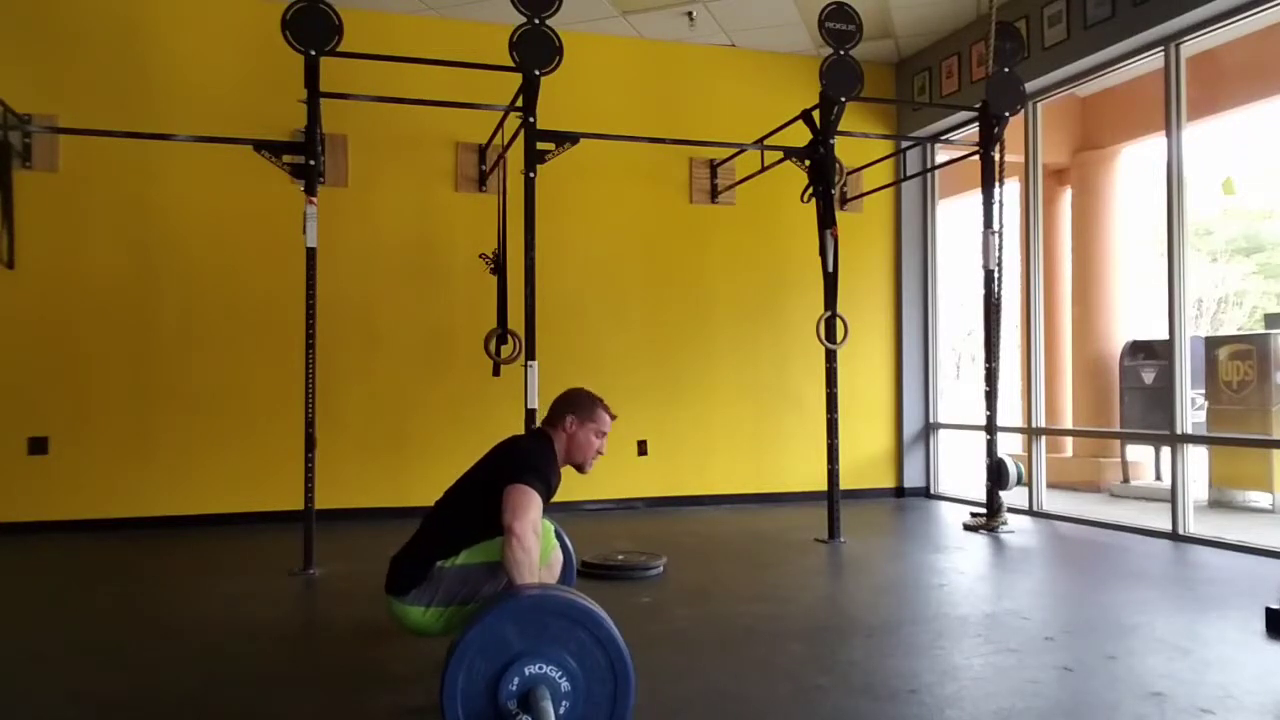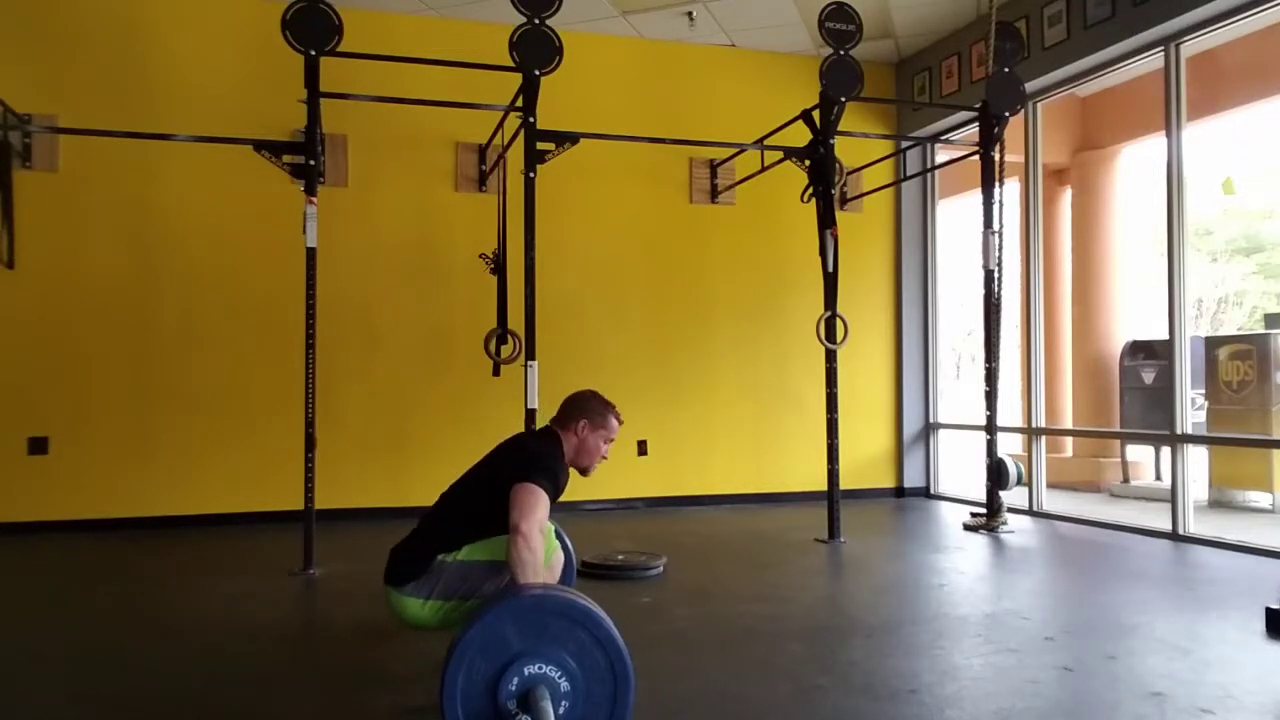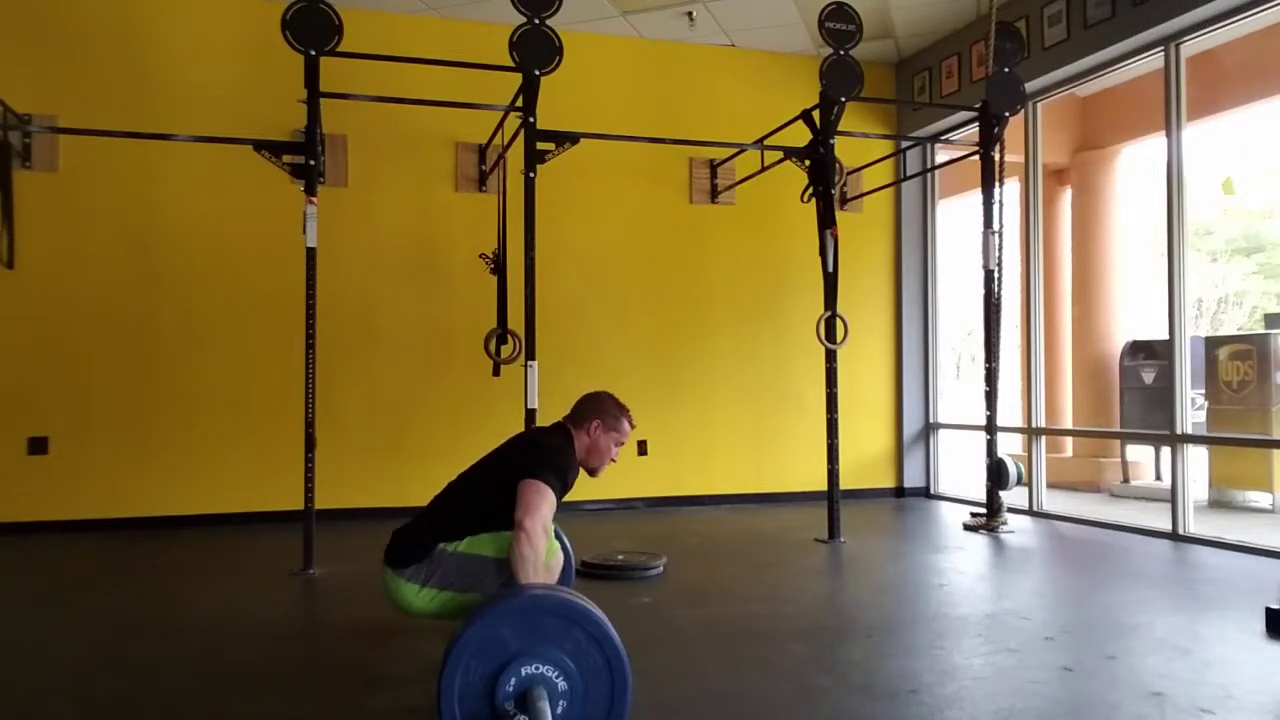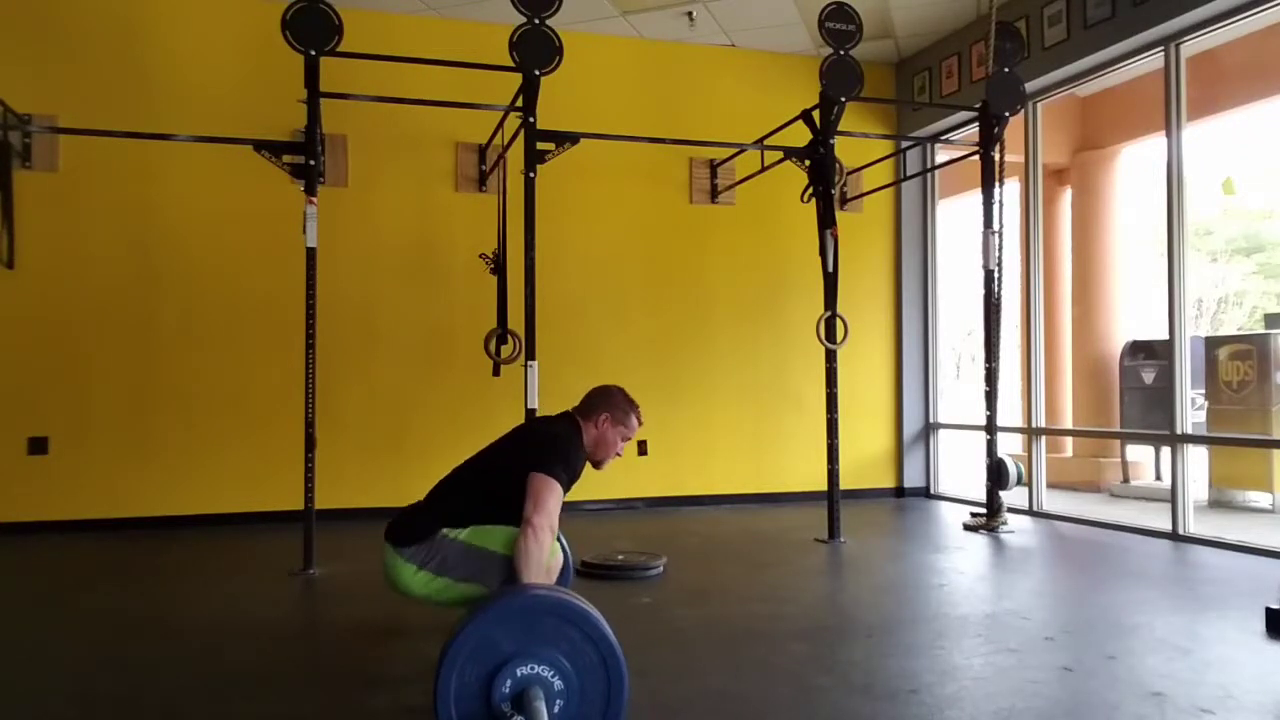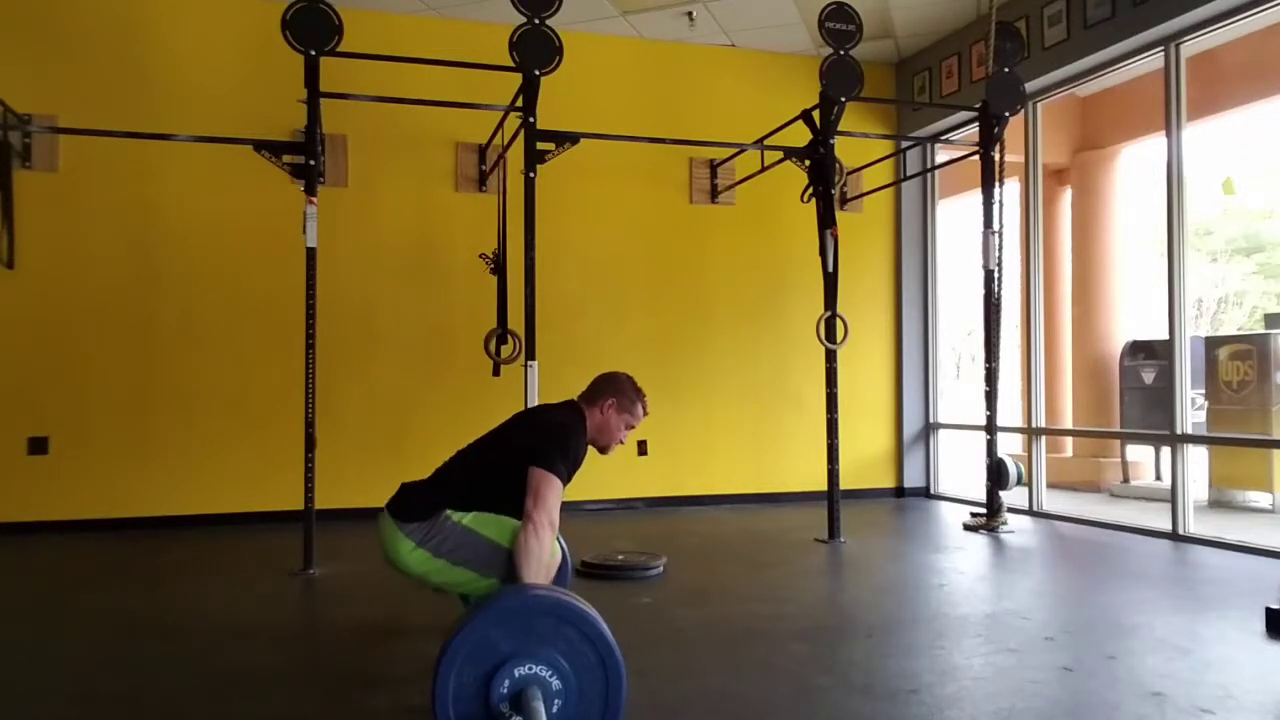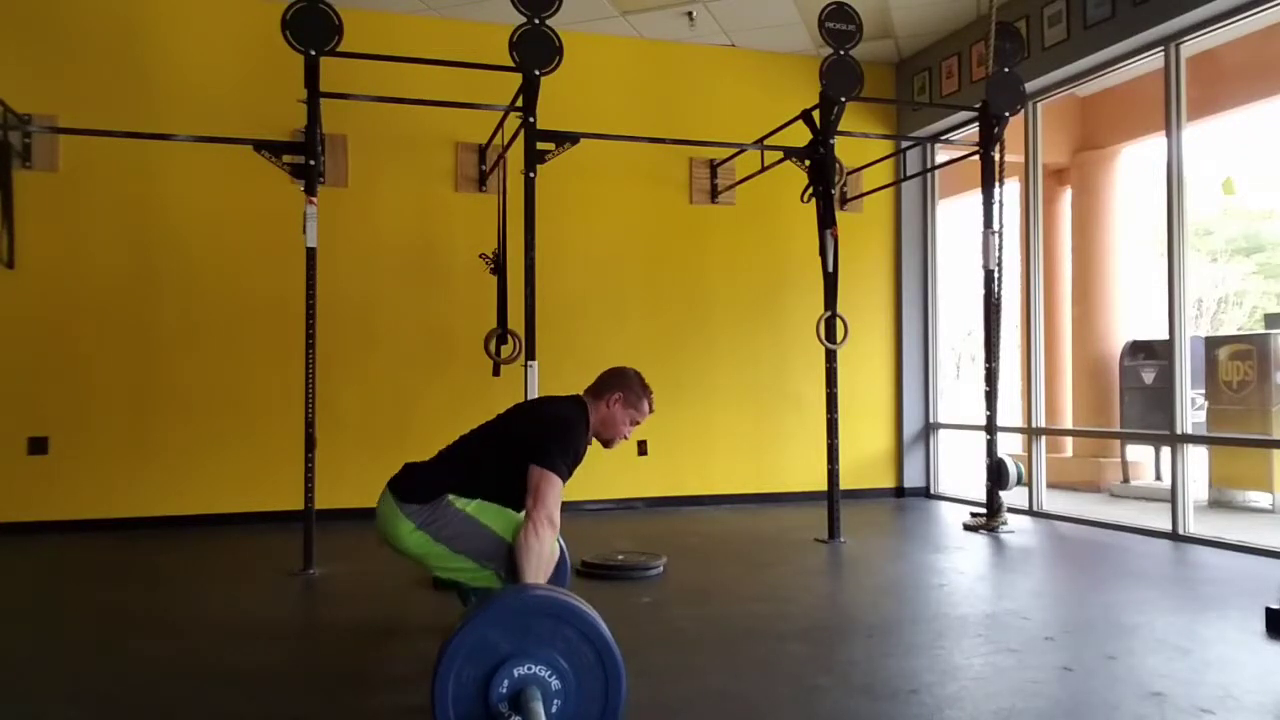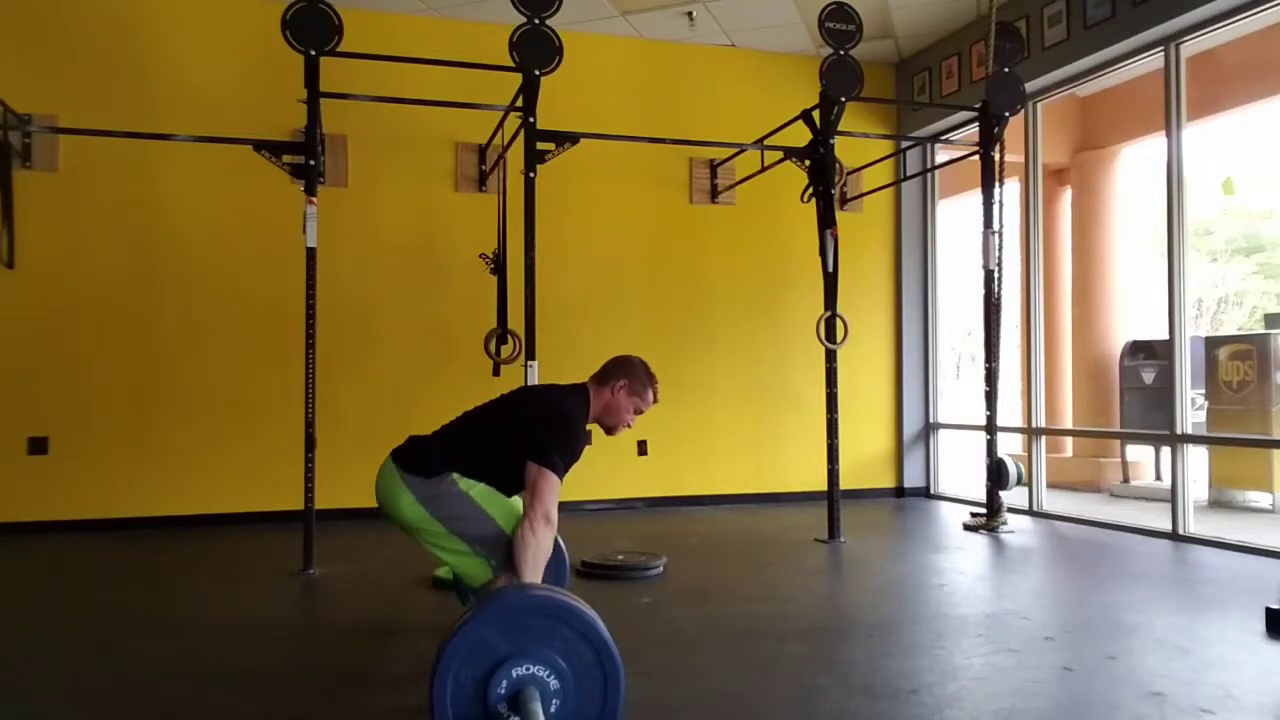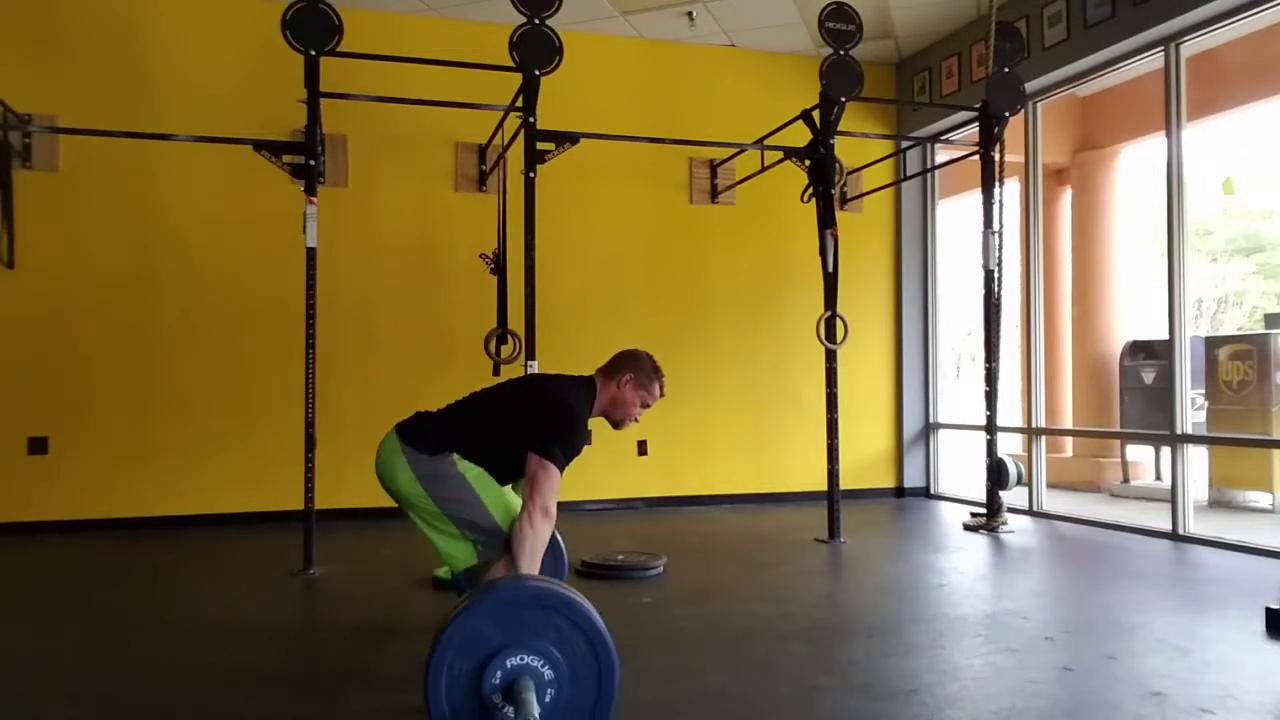
dt=0.2s
person 1, frame 1
left shoulder: (530, 450)
right shoulder: (537, 457)
right elbow: (519, 531)
left hip: (419, 582)
right hip: (422, 593)
right knee: (544, 548)
person 1, frame 2
left shoulder: (537, 448)
right shoulder: (546, 458)
right elbow: (526, 530)
left hip: (418, 575)
right hip: (420, 585)
right knee: (546, 553)
person 1, frame 3
left shoulder: (546, 445)
right shoulder: (556, 455)
right elbow: (530, 528)
left hip: (418, 560)
right hip: (419, 570)
right knee: (546, 557)
person 1, frame 4
left shoulder: (553, 434)
right shoulder: (564, 446)
right elbow: (539, 524)
left hip: (419, 540)
right hip: (418, 550)
right knee: (544, 560)
person 1, frame 5
left shoulder: (557, 423)
right shoulder: (565, 434)
right elbow: (541, 521)
left hip: (417, 518)
right hip: (419, 528)
right knee: (543, 557)
person 1, frame 6
left shoulder: (560, 416)
right shoulder: (567, 428)
right elbow: (543, 520)
left hip: (415, 501)
right hip: (420, 509)
right knee: (539, 554)
person 1, frame 7
left shoulder: (561, 405)
right shoulder: (564, 419)
left elbow: (526, 492)
right elbow: (540, 517)
left hip: (413, 475)
right hip: (420, 481)
left knee: (521, 549)
right knee: (519, 556)
person 1, frame 8
left shoulder: (568, 398)
right shoulder: (568, 410)
left elbow: (528, 476)
right elbow: (540, 510)
left hip: (414, 452)
right hip: (422, 456)
right knee: (507, 552)
